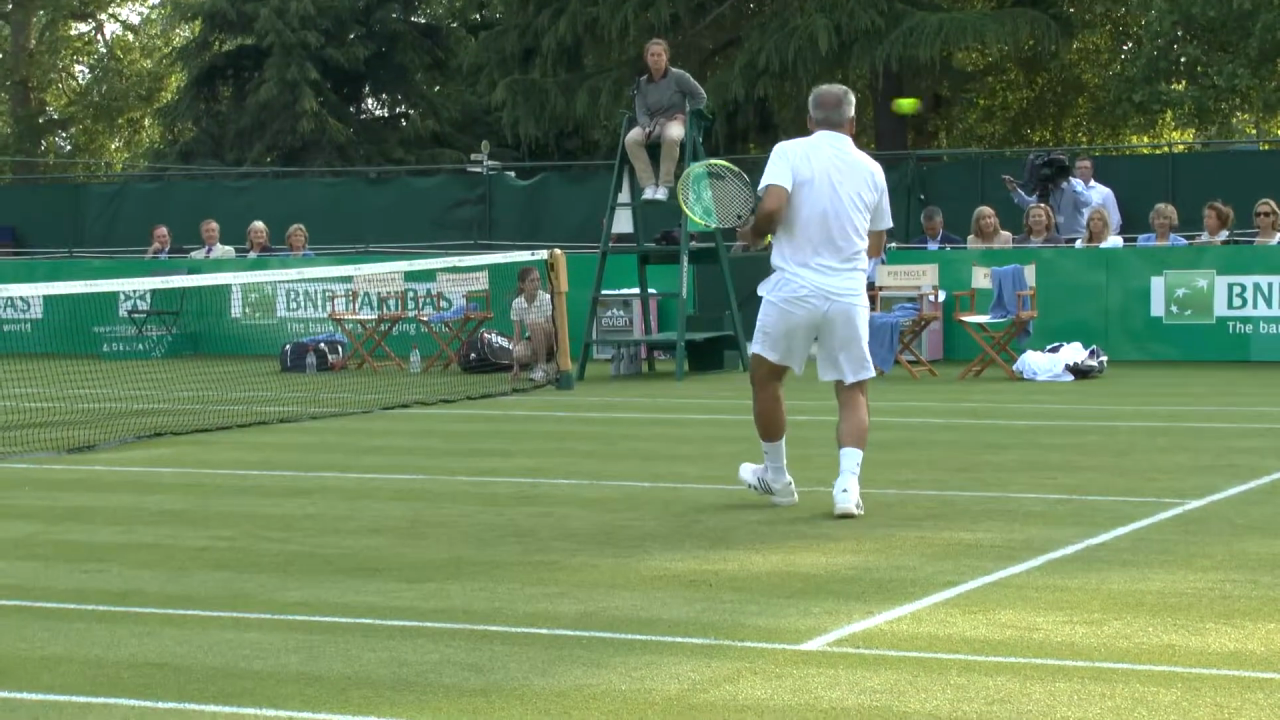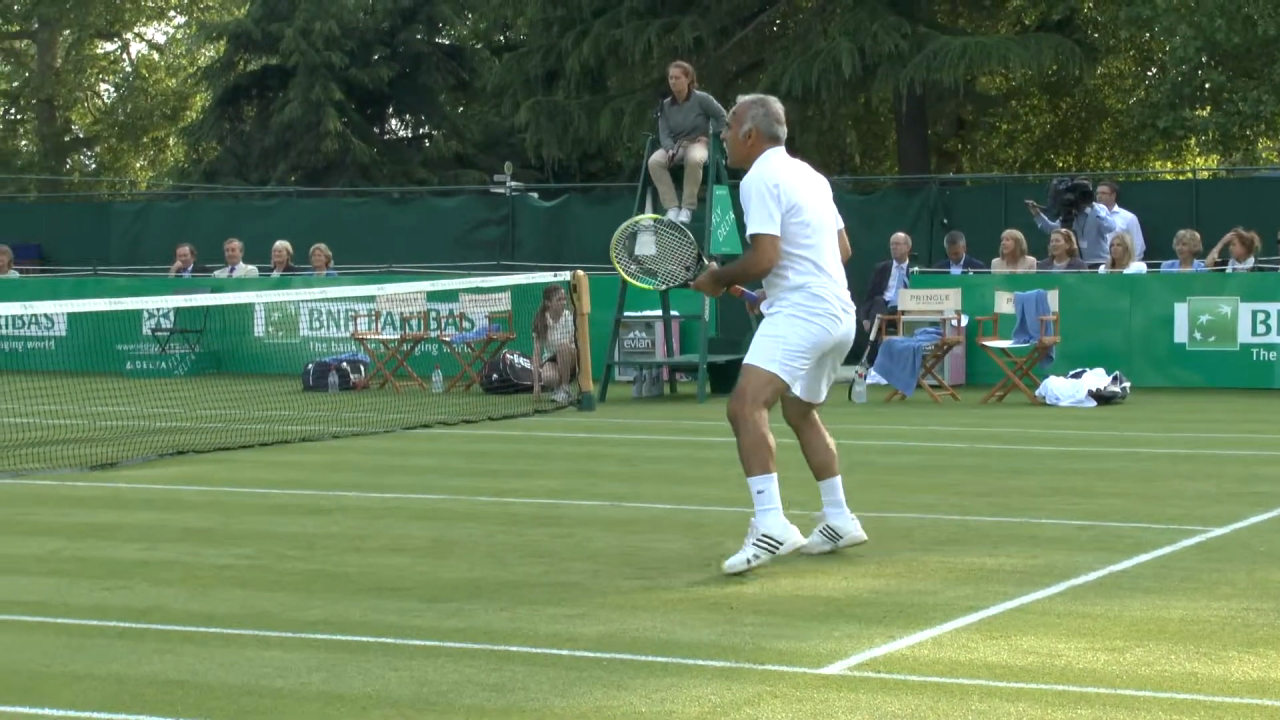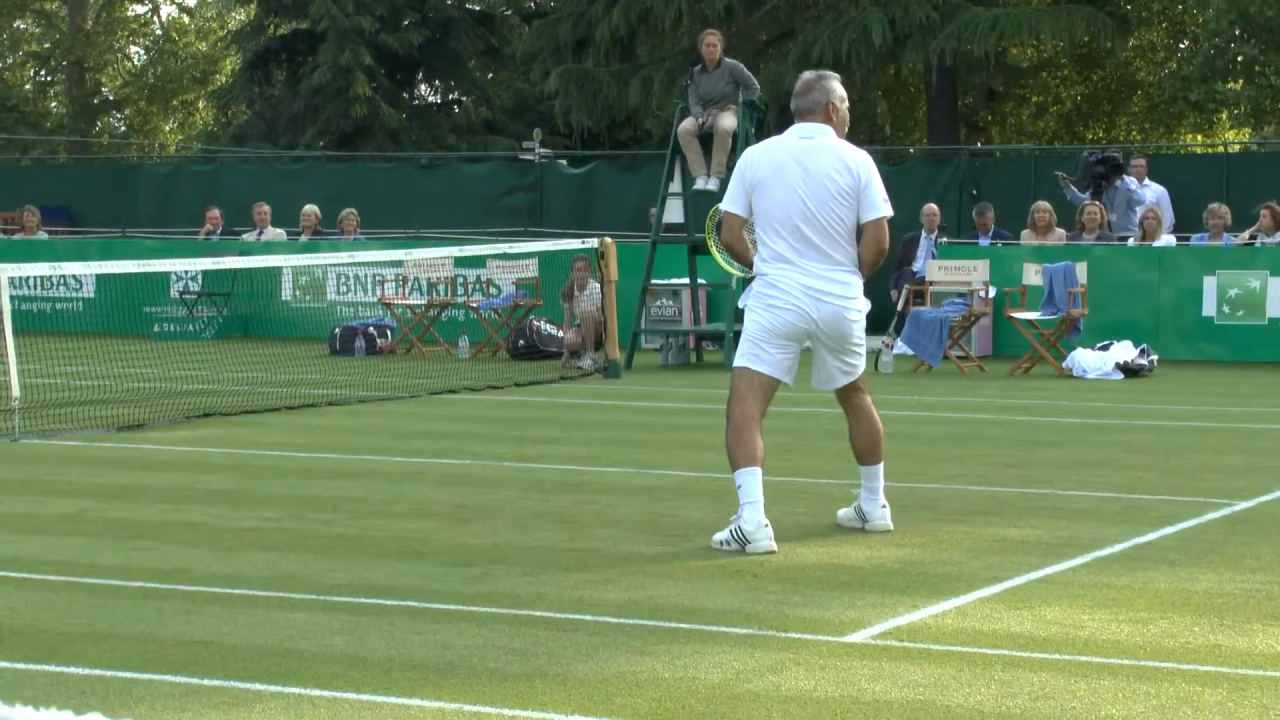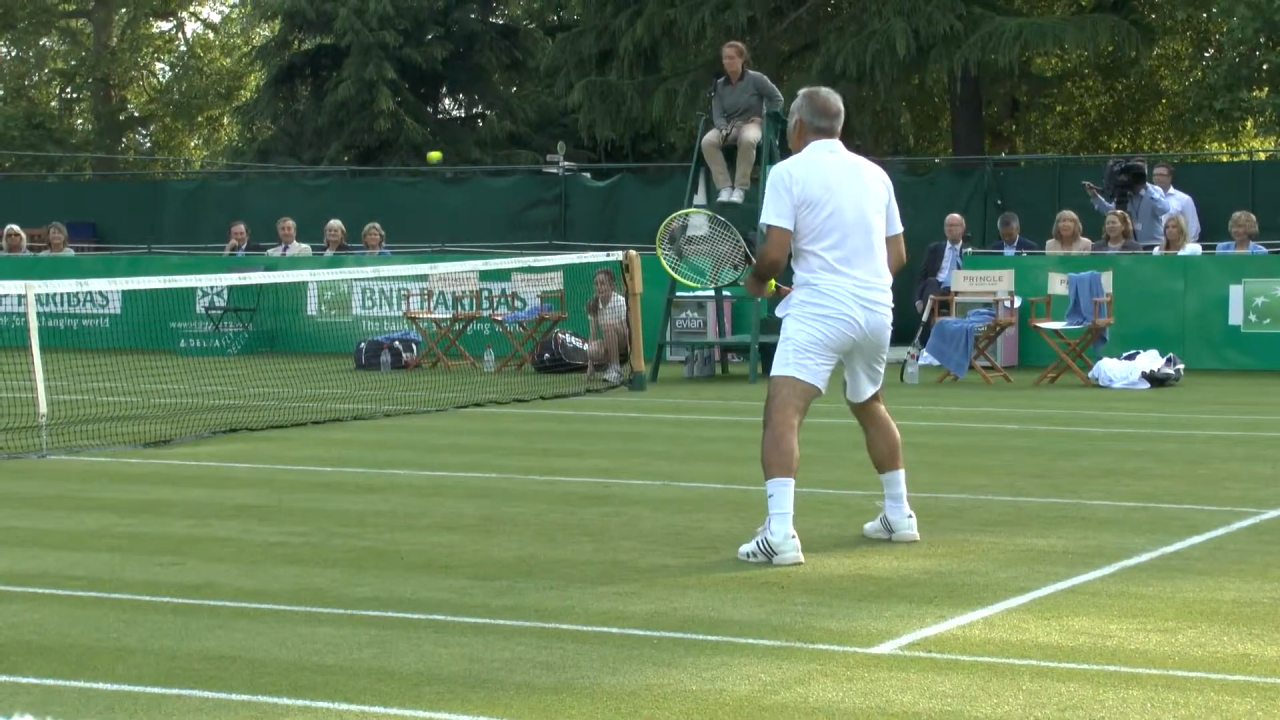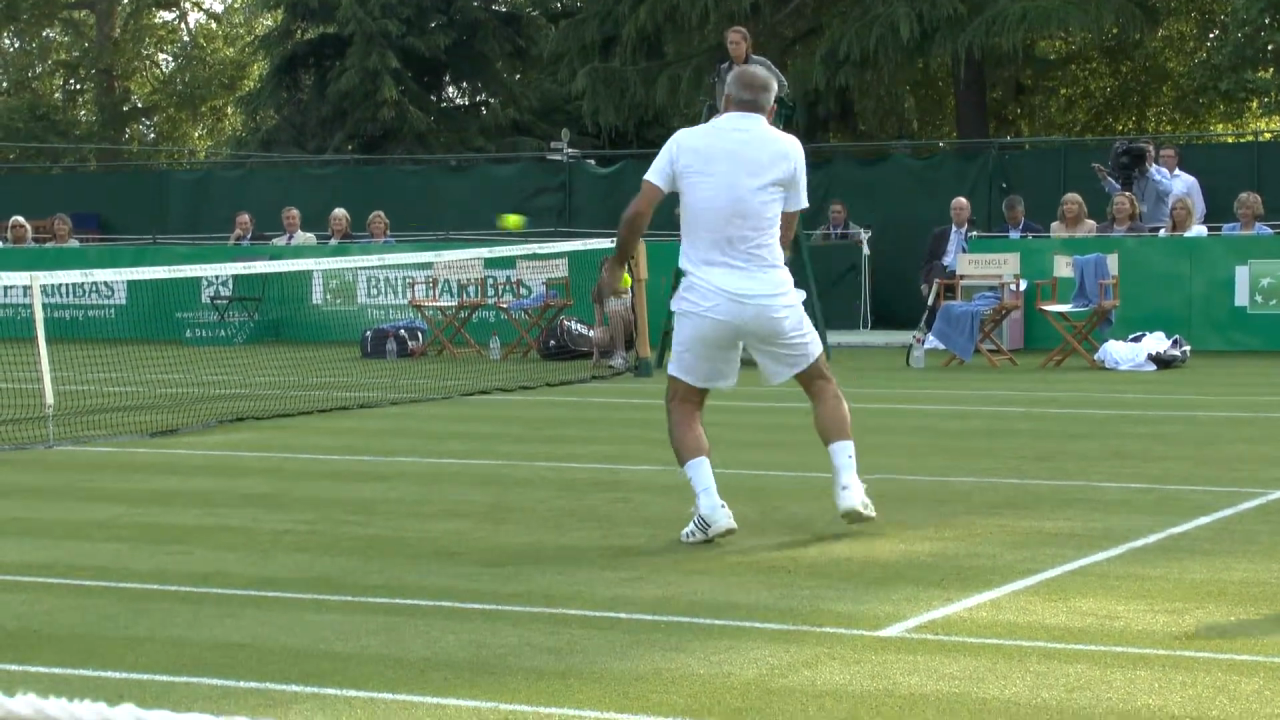
dt=1s
person 1, frame 1
left shoulder: (789, 152)
right shoulder: (871, 169)
left elbow: (772, 205)
right elbow: (875, 245)
left wrist: (754, 232)
left hip: (792, 290)
right hip: (848, 296)
left knee: (764, 380)
right knee: (853, 395)
left ankle: (776, 477)
right ankle: (847, 486)
person 1, frame 2
left shoulder: (761, 178)
right shoulder: (810, 175)
left elbow: (764, 258)
right elbow: (843, 249)
left wrist: (717, 278)
left hip: (801, 313)
right hip: (836, 312)
left knee: (746, 407)
right knee: (801, 413)
left ankle: (770, 525)
right ankle: (839, 520)
person 1, frame 3
left shoulder: (755, 156)
right shoulder: (856, 160)
left elbow: (730, 236)
right elbow: (878, 244)
left hip: (776, 300)
right hip: (840, 303)
left knee: (744, 408)
right knee: (856, 399)
left ankle: (752, 521)
right ankle: (873, 506)
person 1, frame 4
left shoulder: (789, 172)
right shoulder: (874, 174)
left elbow: (775, 254)
right elbow: (897, 255)
left wrist: (757, 279)
left hip: (819, 311)
right hip: (876, 311)
left knee: (782, 416)
right knee: (870, 407)
left ankle: (780, 532)
right ankle: (899, 514)
person 1, frame 5
left shoulder: (685, 140)
right shoulder: (785, 147)
left elbow: (638, 211)
right elbow: (783, 236)
left wrist: (617, 260)
left hip: (703, 302)
right hip: (770, 300)
left knee: (683, 408)
right knee: (822, 385)
left ankle: (710, 507)
right ankle: (848, 487)
